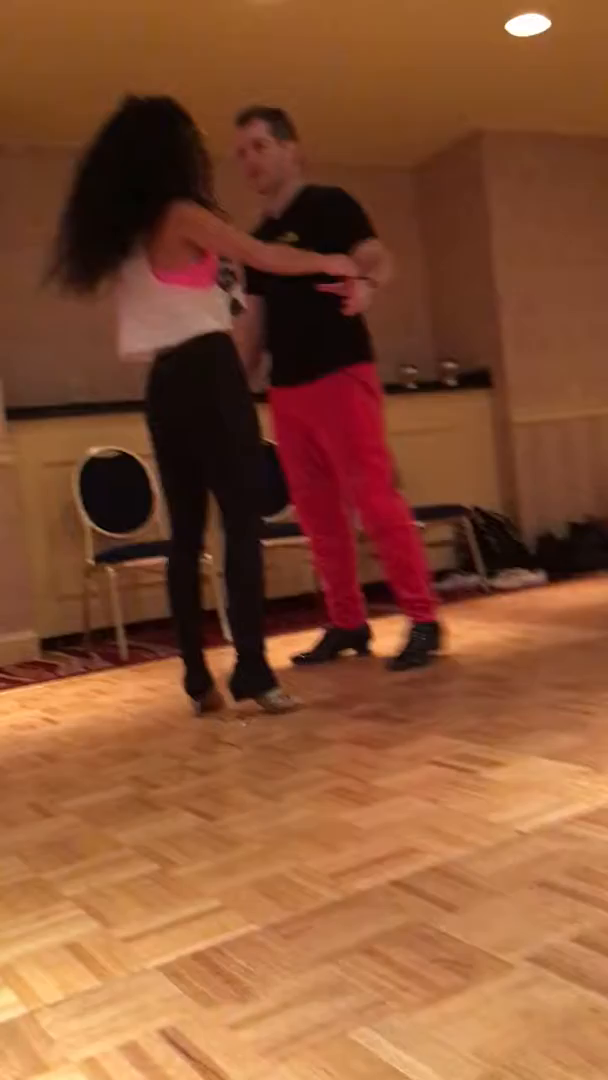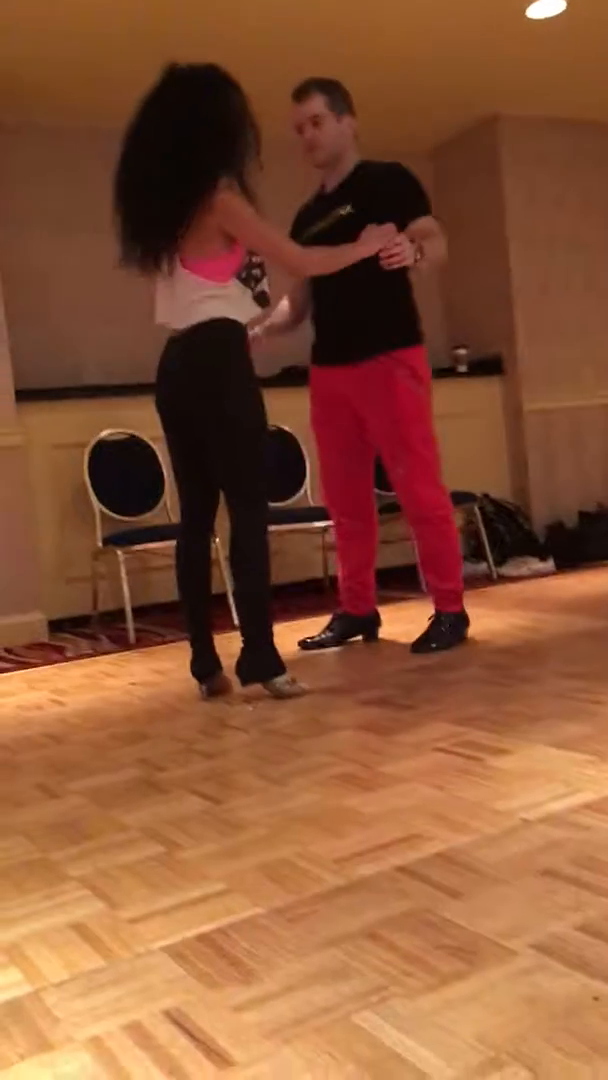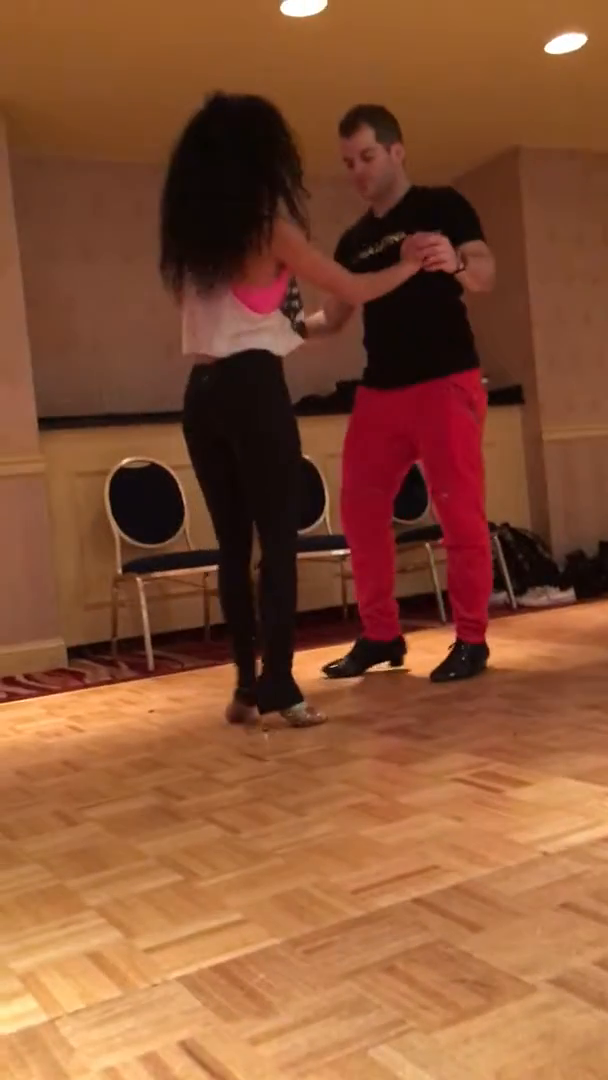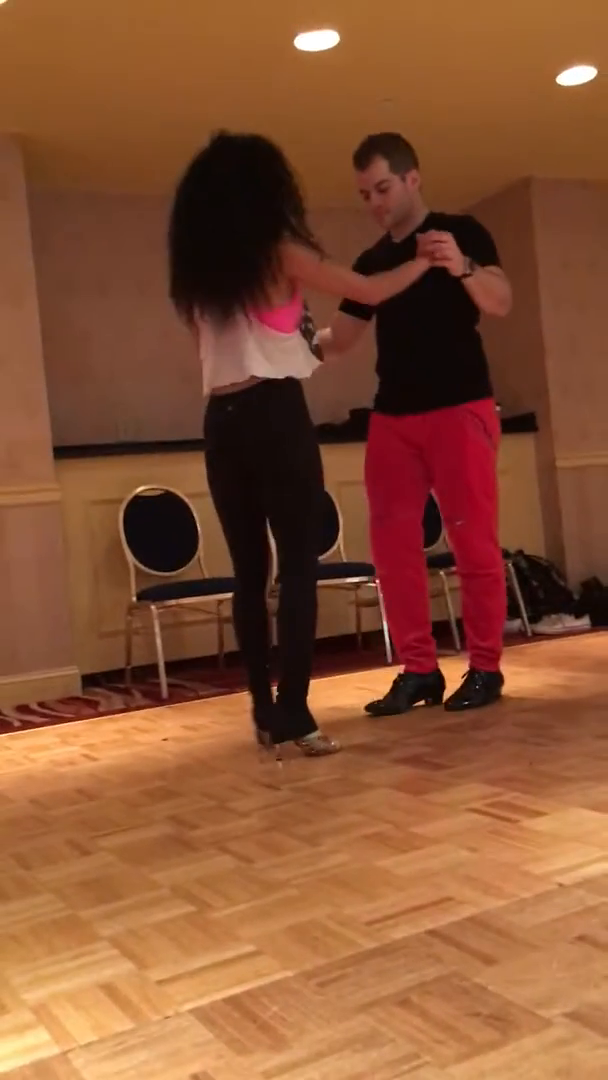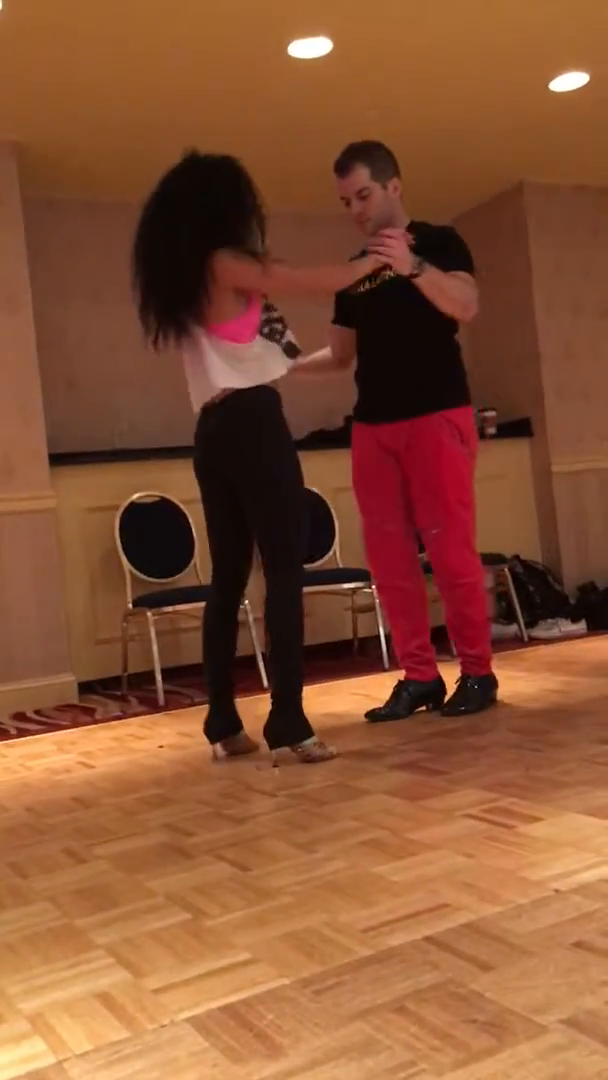
dt=0.3s
person 1, frame 1
left shoulder: (123, 235)
right shoulder: (180, 214)
right elbow: (266, 256)
right wrist: (329, 264)
left hip: (164, 385)
right hip: (206, 374)
left knee: (185, 532)
right knee: (242, 522)
left ankle: (198, 678)
right ankle: (252, 672)
person 1, frame 2
left shoulder: (164, 204)
right shoulder: (218, 198)
right elbow: (301, 263)
right wrist: (366, 245)
left hip: (176, 365)
right hip: (216, 359)
left knee: (196, 514)
right knee: (248, 508)
left ankle: (204, 663)
right ankle: (259, 658)
person 1, frame 3
left shoulder: (190, 232)
right shoulder: (271, 225)
right elbow: (354, 291)
right wrist: (410, 264)
left hip: (200, 394)
right hip: (251, 388)
left knee: (232, 543)
right knee: (277, 537)
left ankle: (248, 682)
right ankle: (278, 686)
person 1, frame 4
left shoulder: (198, 268)
right shoulder: (280, 252)
right elbow: (370, 291)
left hip: (222, 421)
right hip: (274, 413)
left knee: (248, 571)
right knee: (298, 564)
left ankle: (265, 709)
right ankle: (293, 714)
person 1, frame 5
left shoulder: (184, 278)
right shoulder: (226, 263)
right elbow: (319, 281)
right wrist: (380, 256)
left hip: (214, 433)
right hip: (253, 425)
left knee: (228, 578)
right knee: (284, 571)
left ankle: (222, 721)
right ankle: (288, 721)
person 2, frame 1
left shoulder: (330, 206)
right shoulder: (258, 240)
left elbow: (380, 262)
left wrist: (365, 284)
right wrist: (241, 376)
left hip: (341, 375)
right hip: (286, 388)
left knee: (372, 496)
right knee: (316, 512)
left ankle: (423, 619)
right ankle: (347, 623)
person 2, frame 2
left shoulder: (388, 181)
right shoulder: (307, 217)
left elbow: (435, 241)
right elbow: (300, 299)
left wrist: (413, 252)
right wrist: (257, 331)
left hip: (390, 357)
right hip: (329, 367)
left knee: (417, 483)
right knee: (344, 494)
left ankle: (450, 609)
right ankle: (357, 610)
person 2, frame 3
left shoulder: (443, 206)
right shoulder: (354, 241)
left elbow: (486, 276)
right elbow: (333, 319)
left wrist: (456, 262)
left hip: (446, 381)
right hip: (379, 390)
left knee: (459, 512)
right knee: (361, 508)
left ankle: (471, 639)
right ankle: (379, 634)
person 2, frame 4
left shoulder: (462, 232)
right shoulder: (370, 263)
left elbow: (501, 301)
right elbow: (338, 338)
left wrist: (462, 267)
left hip: (459, 409)
right hip: (392, 417)
left knee: (473, 539)
right knee: (392, 541)
left ankle: (485, 667)
right ankle: (420, 668)
person 2, frame 5
left shoulder: (439, 242)
right shoulder: (353, 275)
left elbow: (465, 305)
right elbow: (341, 351)
left wrist: (413, 267)
left hip: (437, 415)
right hip: (372, 424)
left knee: (449, 545)
right knee: (388, 553)
left ankle: (478, 673)
right ankle: (420, 676)
